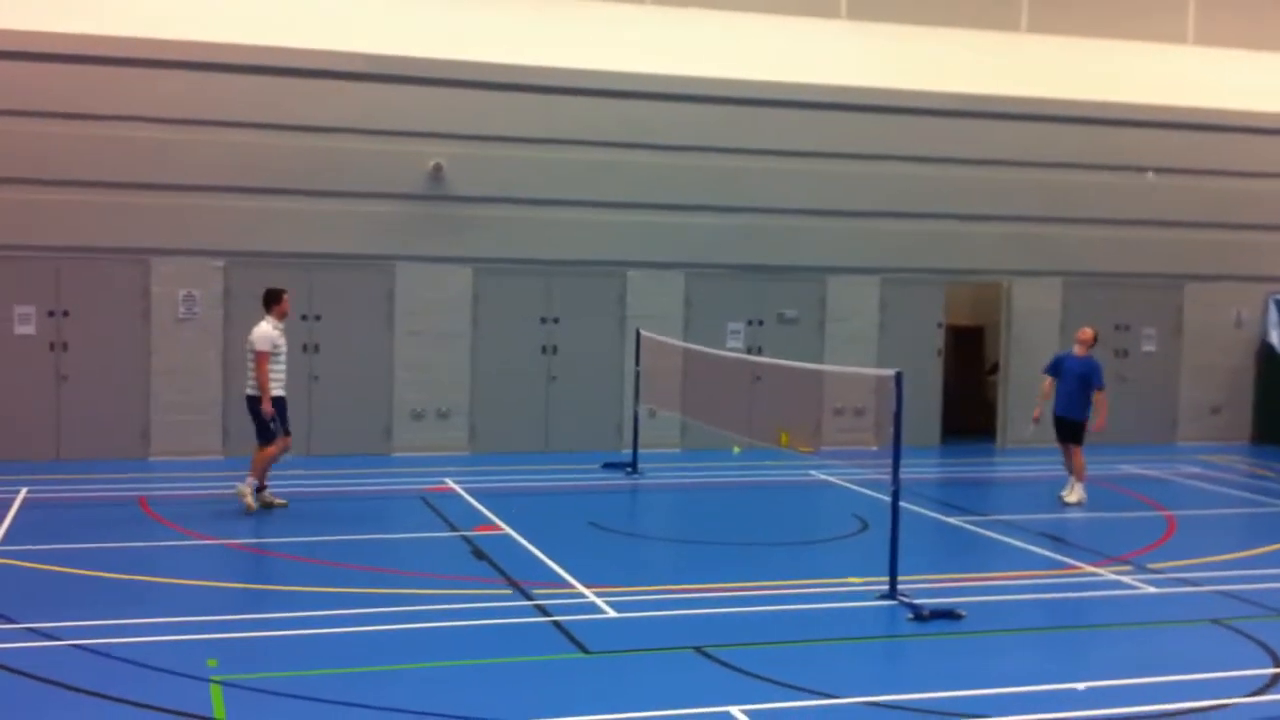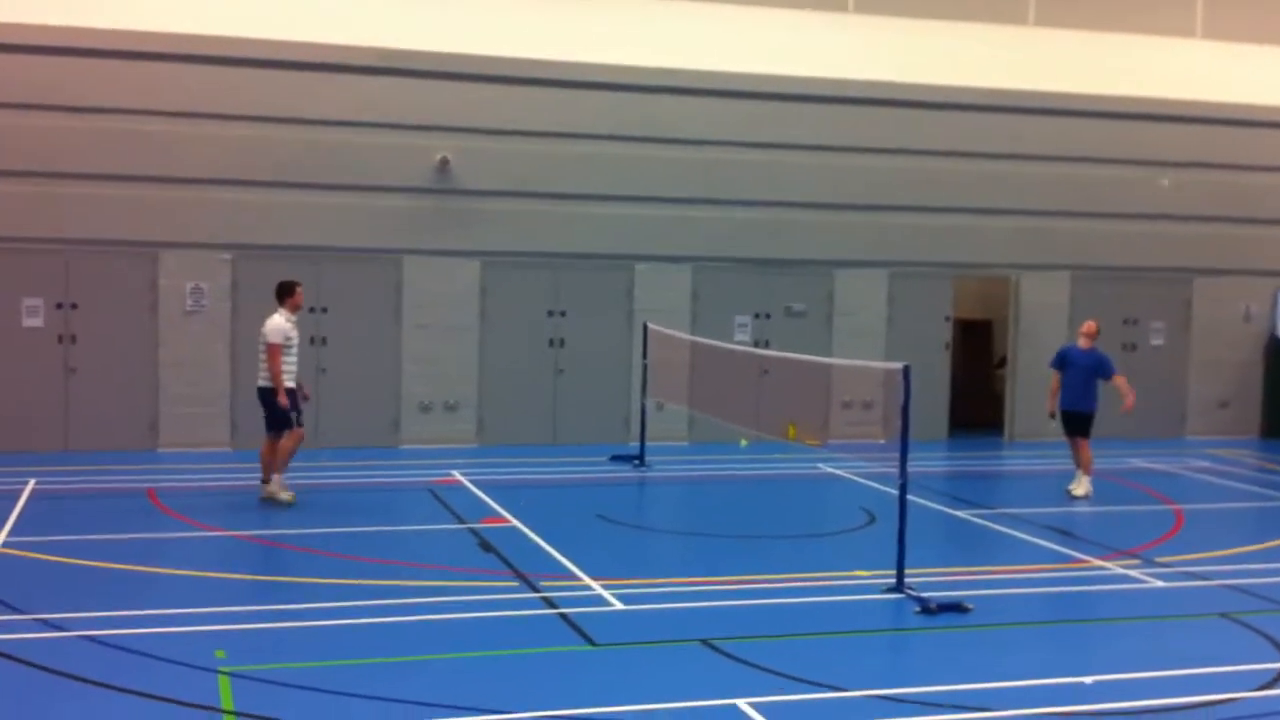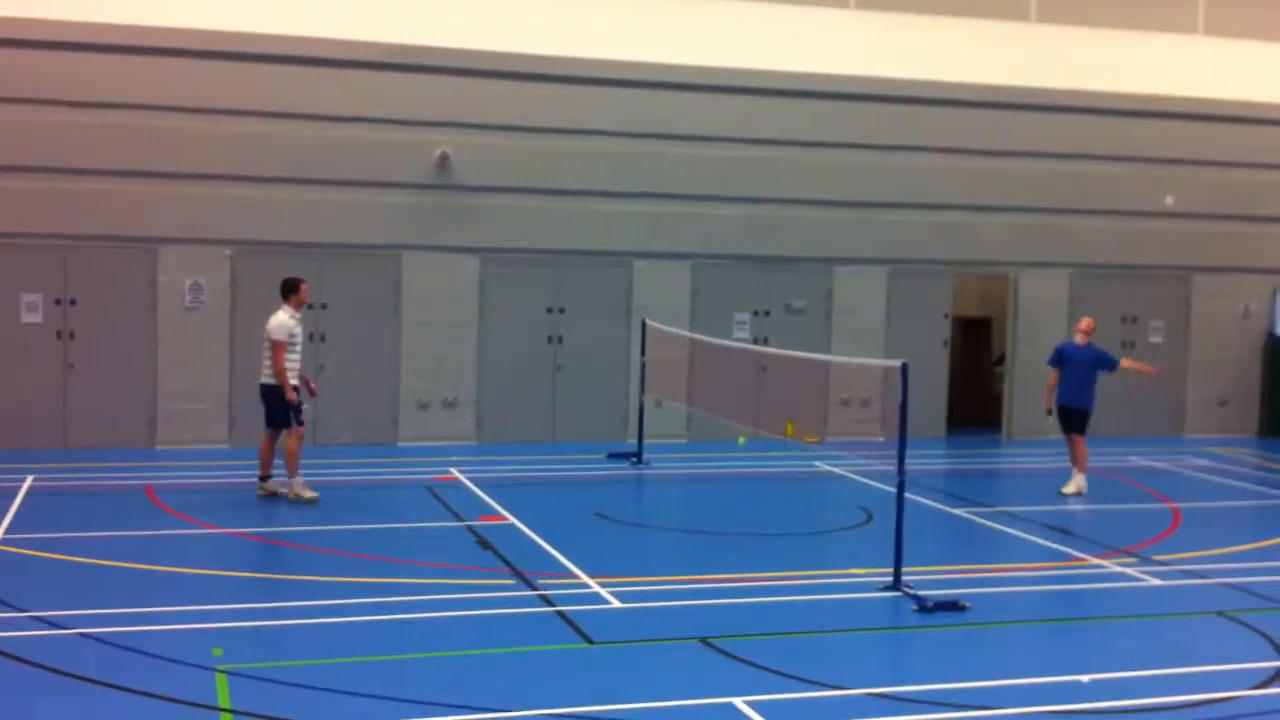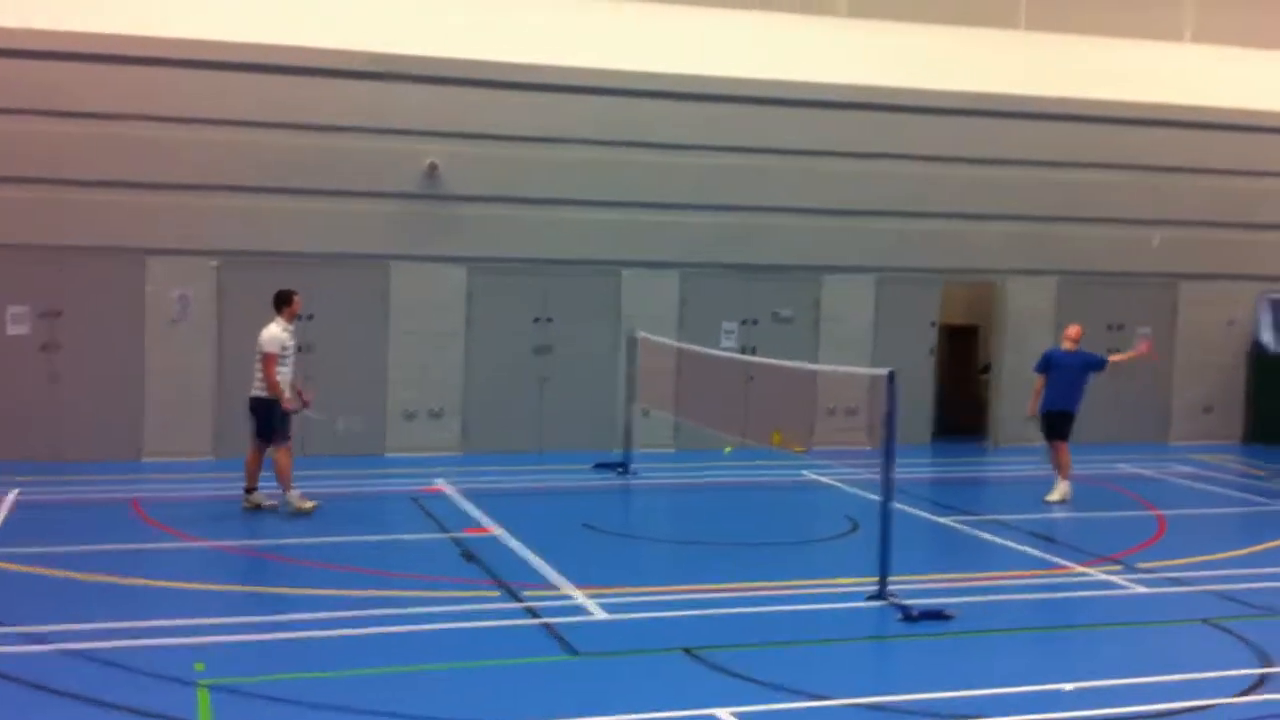
dt=0.1s
person 1, frame 1
left shoulder: (275, 331)
right shoulder: (264, 332)
right elbow: (261, 370)
left wrist: (273, 399)
right wrist: (266, 401)
left hip: (274, 397)
right hip: (264, 399)
left knee: (266, 445)
right knee: (282, 443)
left ankle: (261, 492)
right ankle: (249, 485)
person 1, frame 2
left shoulder: (288, 323)
right shoulder: (277, 324)
right elbow: (273, 363)
left wrist: (299, 386)
right wrist: (281, 393)
left hip: (283, 389)
right hip: (275, 390)
left knee: (274, 436)
right knee: (296, 433)
left ankle: (267, 484)
right ankle: (276, 482)
person 1, frame 3
left shoulder: (292, 320)
right shoulder: (281, 321)
right elbow: (277, 360)
left wrist: (306, 381)
right wrist: (288, 389)
left hip: (283, 386)
right hip: (278, 387)
left knee: (272, 434)
right knee: (296, 432)
left ankle: (265, 482)
right ankle: (296, 486)
person 1, frame 4
left shoulder: (284, 333)
right shoulder: (273, 335)
right elbow: (268, 372)
left wrist: (298, 393)
right wrist: (283, 400)
left hip: (270, 399)
right hip: (268, 400)
left knee: (260, 447)
right knee: (282, 447)
left ankle: (251, 494)
right ankle: (294, 498)
person 2, frame 1
left shoulder: (1092, 365)
right shoulder: (1061, 358)
left elbow: (1099, 393)
right elbow: (1050, 382)
left wrist: (1102, 417)
right wrist: (1039, 406)
left hip: (1078, 415)
right hip: (1060, 412)
left knee: (1075, 449)
right knee: (1065, 449)
left ankle: (1079, 490)
right ankle: (1072, 483)
person 2, frame 2
left shoulder: (1097, 357)
right shoulder: (1065, 352)
left elbow: (1115, 377)
right elbow: (1057, 378)
left wrist: (1128, 395)
right wrist: (1052, 404)
left hip: (1085, 408)
right hip: (1066, 406)
left knee: (1082, 443)
right knee: (1073, 442)
left ankle: (1086, 483)
right ankle: (1079, 477)
person 2, frame 3
left shoulder: (1095, 353)
right shoulder: (1063, 349)
left elbow: (1121, 363)
right elbow: (1054, 375)
left wrist: (1144, 368)
right wrist: (1049, 399)
left hip: (1081, 404)
right hip: (1063, 403)
left knee: (1077, 439)
right knee: (1069, 439)
left ankle: (1079, 480)
right ankle: (1076, 475)
person 2, frame 4
left shoulder: (1084, 358)
right shoulder: (1050, 355)
left elbow: (1112, 359)
right elbow: (1040, 380)
left wrist: (1135, 352)
right wrist: (1034, 404)
left hip: (1065, 409)
right hip: (1048, 407)
left knee: (1060, 445)
right knee: (1052, 446)
left ankle: (1064, 486)
right ankle: (1060, 482)
